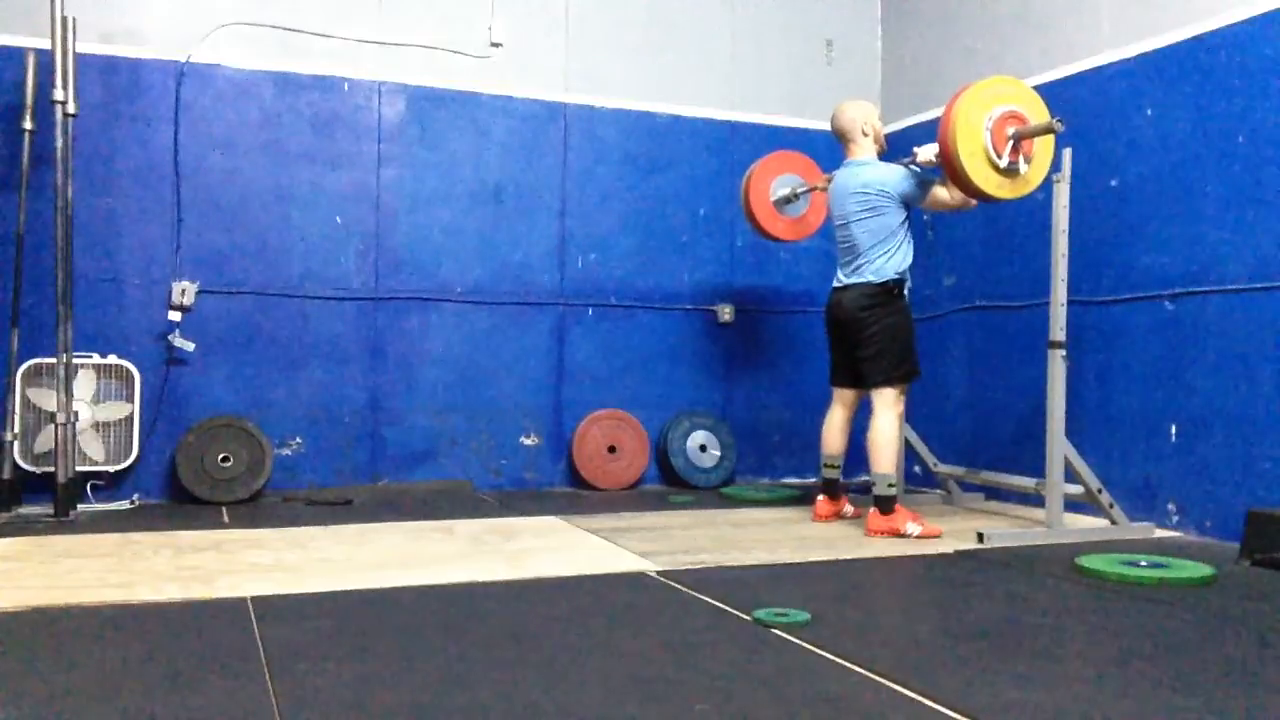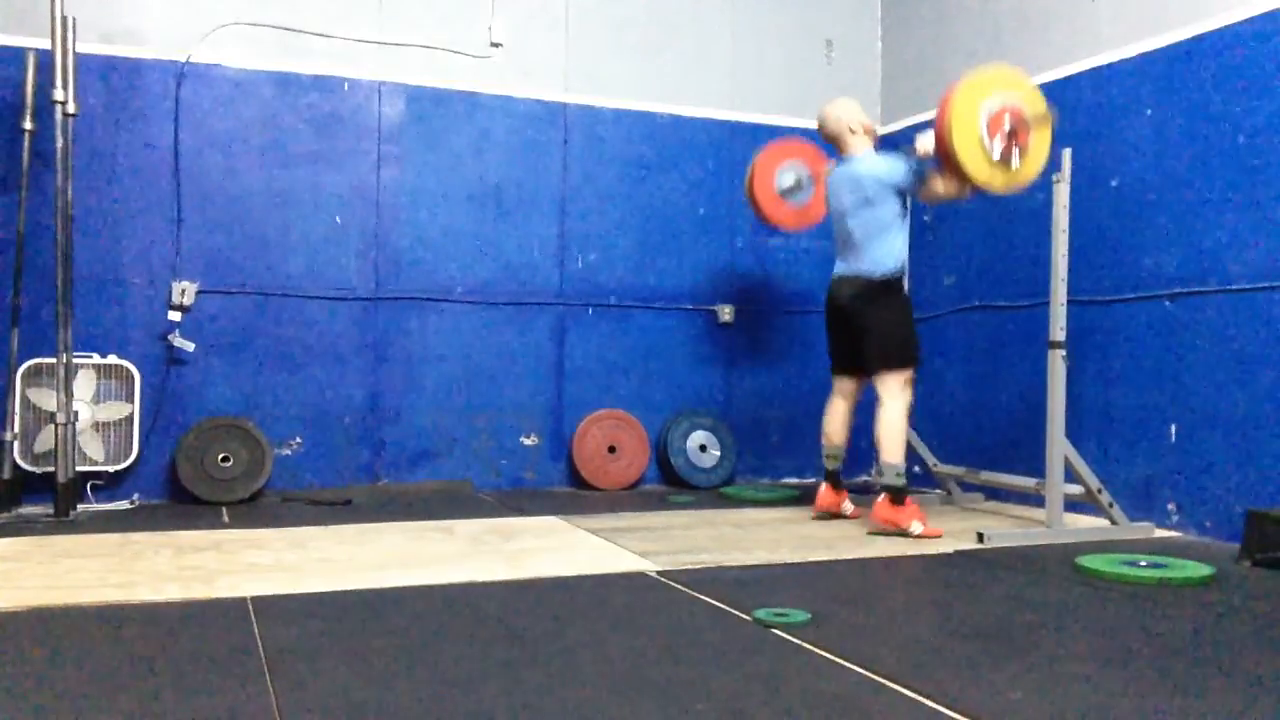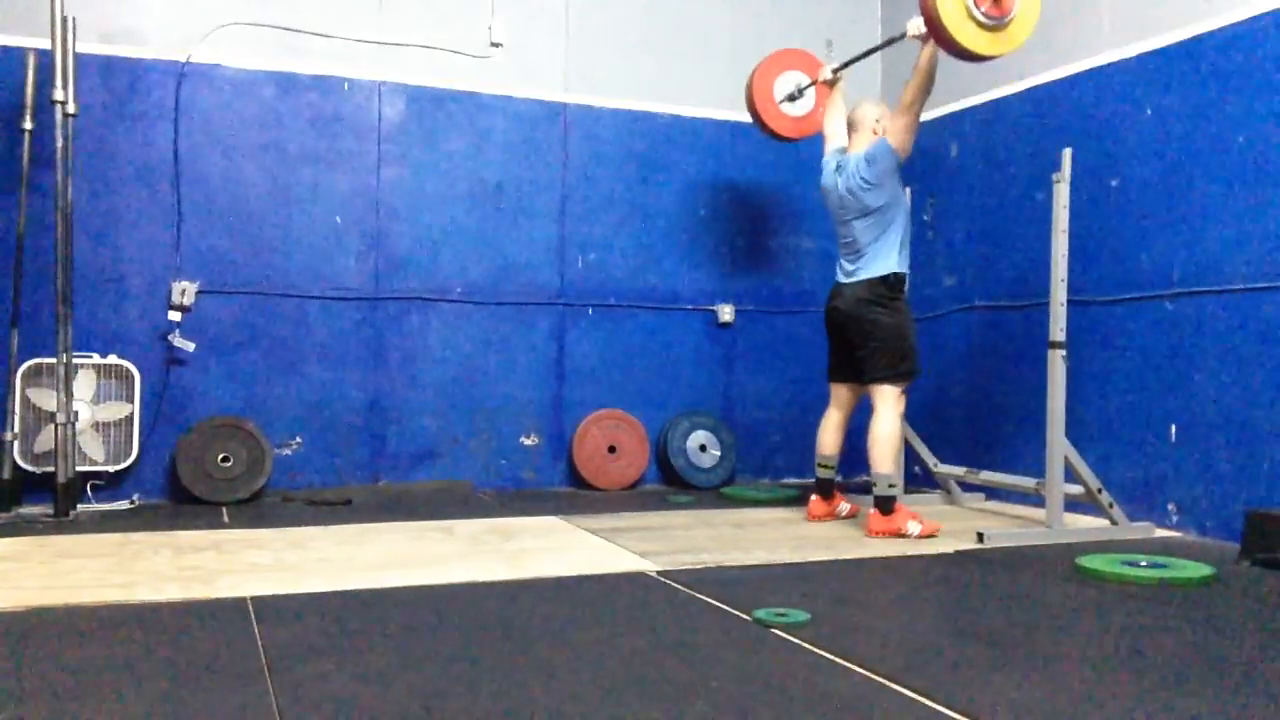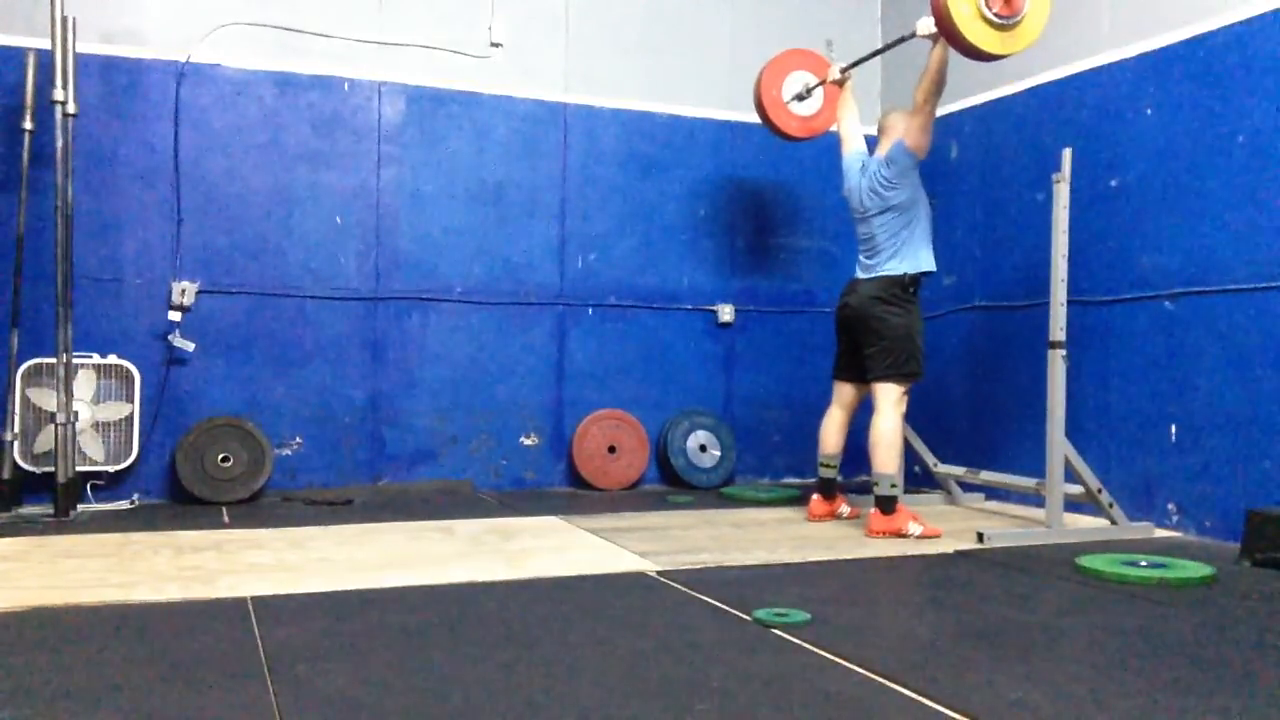
dt=0.7s
person 1, frame 1
left shoulder: (837, 183)
right shoulder: (891, 175)
right elbow: (960, 199)
right wrist: (942, 161)
left hip: (842, 299)
right hip: (878, 299)
left knee: (843, 401)
right knee: (888, 403)
left ankle: (829, 497)
right ankle: (885, 511)
person 1, frame 2
left shoulder: (836, 177)
right shoulder: (883, 168)
right elbow: (954, 189)
right wrist: (939, 152)
left hip: (843, 291)
right hip: (877, 291)
left knee: (844, 393)
right knee: (895, 393)
left ankle: (830, 490)
right ankle: (892, 502)
person 1, frame 3
left shoulder: (832, 167)
right shoulder: (875, 163)
left elbow: (834, 124)
right elbow: (912, 103)
left wrist: (833, 86)
right wrist: (930, 42)
left hip: (843, 298)
right hip: (877, 298)
left knee: (840, 403)
right knee: (889, 402)
left ankle: (824, 498)
right ankle: (886, 513)
person 1, frame 4
left shoulder: (856, 168)
right shoulder: (898, 165)
left elbow: (849, 125)
right elbow: (925, 103)
left wrist: (843, 85)
right wrist: (940, 42)
left hip: (858, 295)
right hip: (889, 297)
left knee: (844, 399)
right knee: (890, 401)
left ankle: (825, 496)
right ankle: (887, 512)
